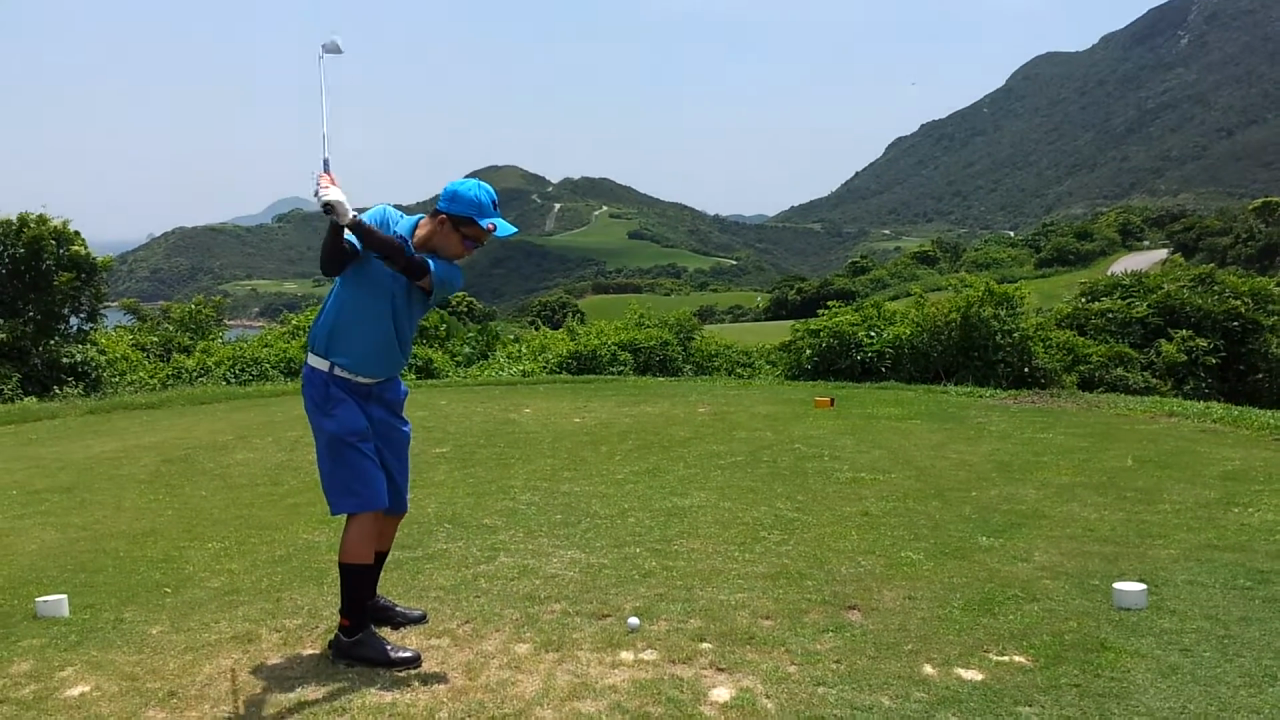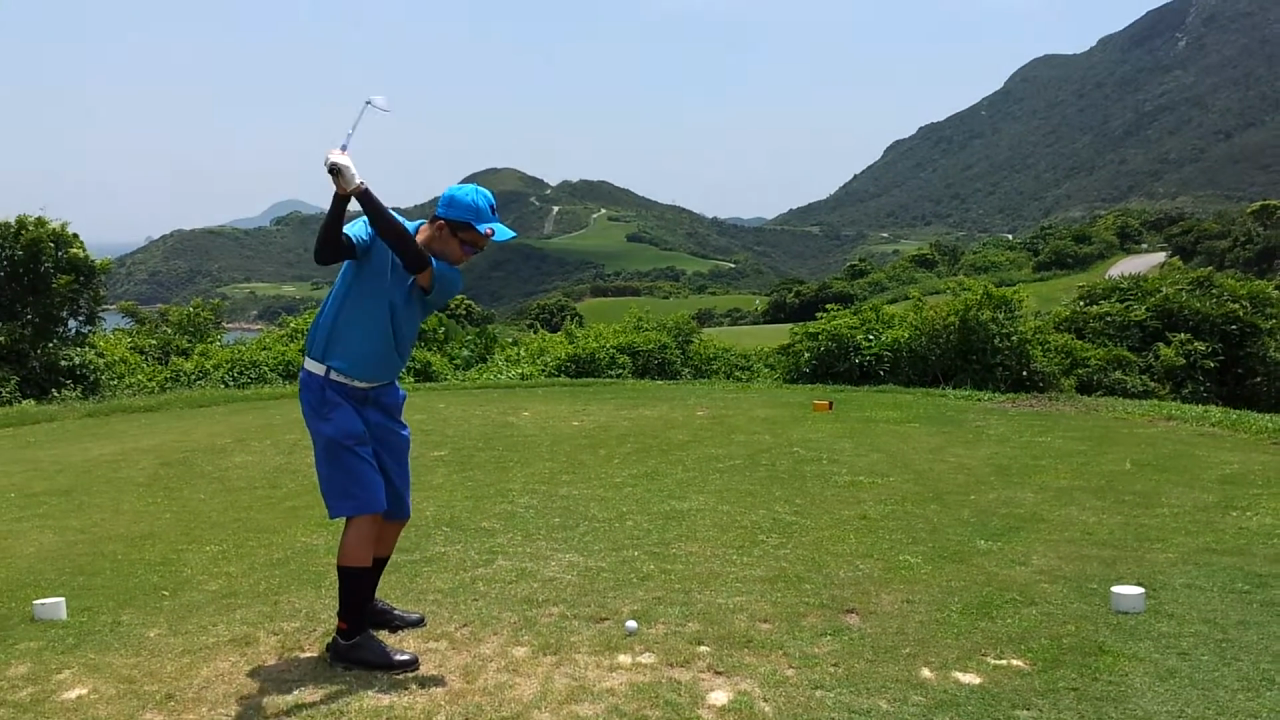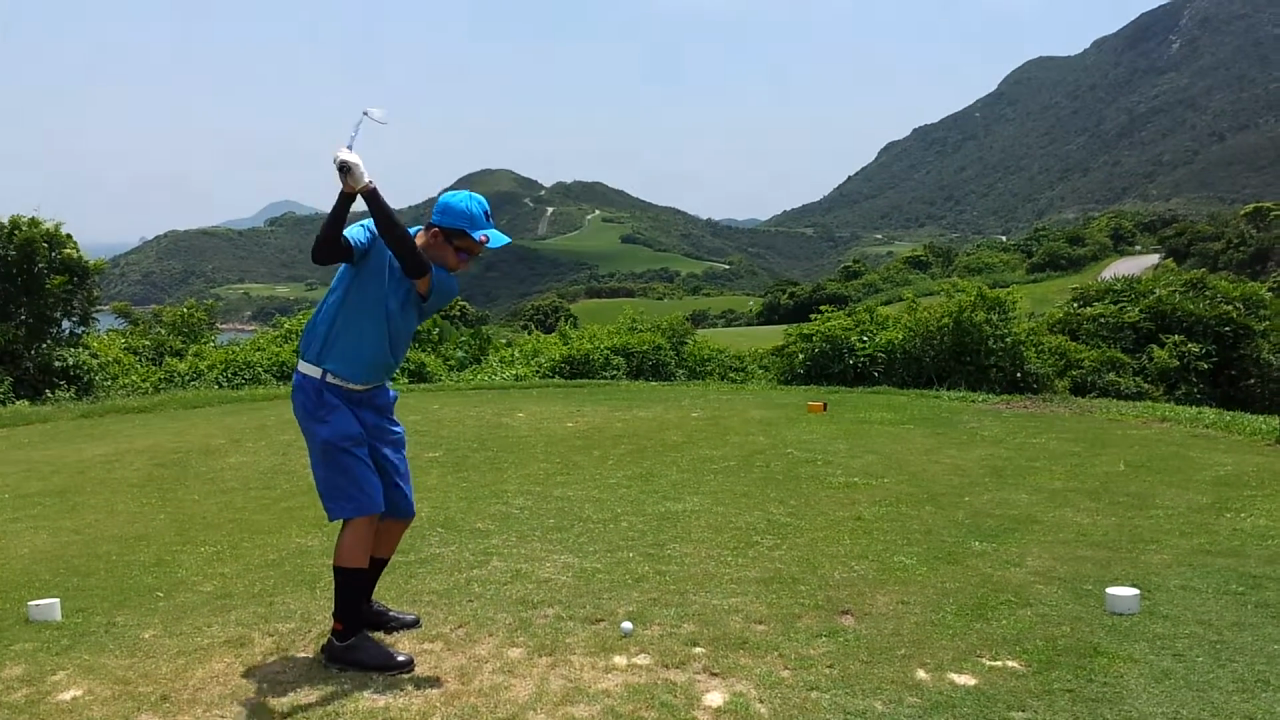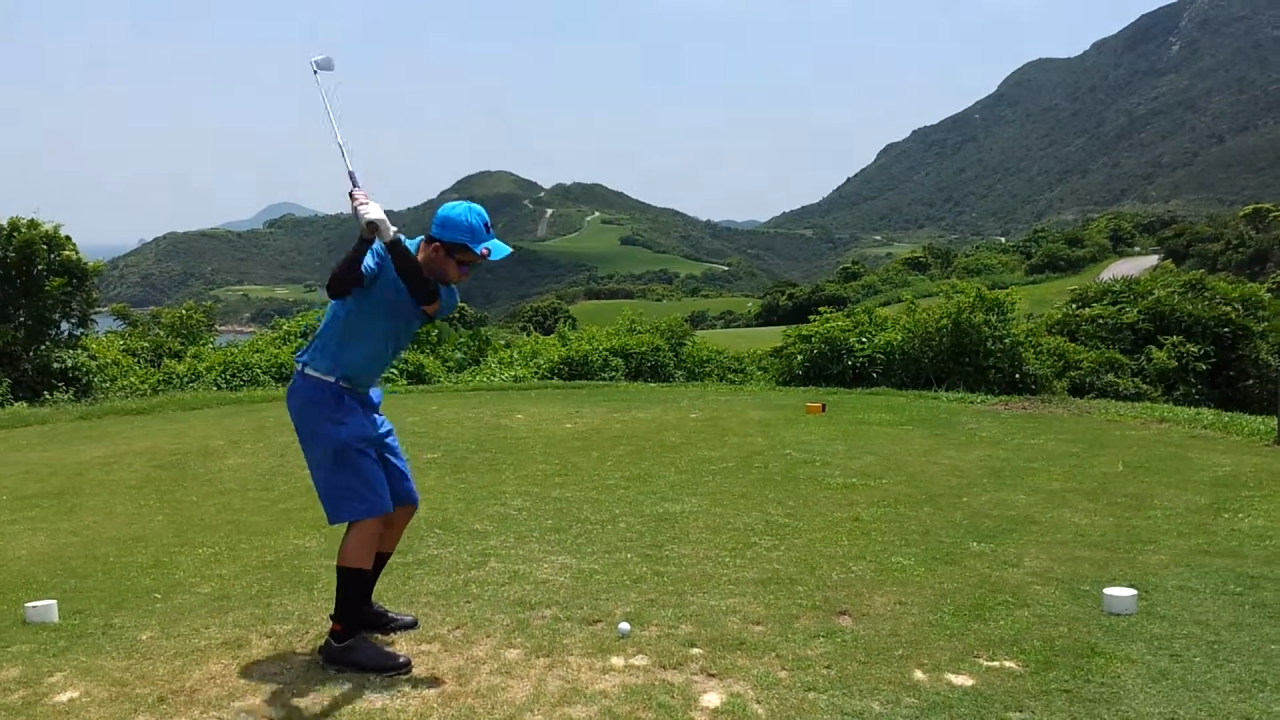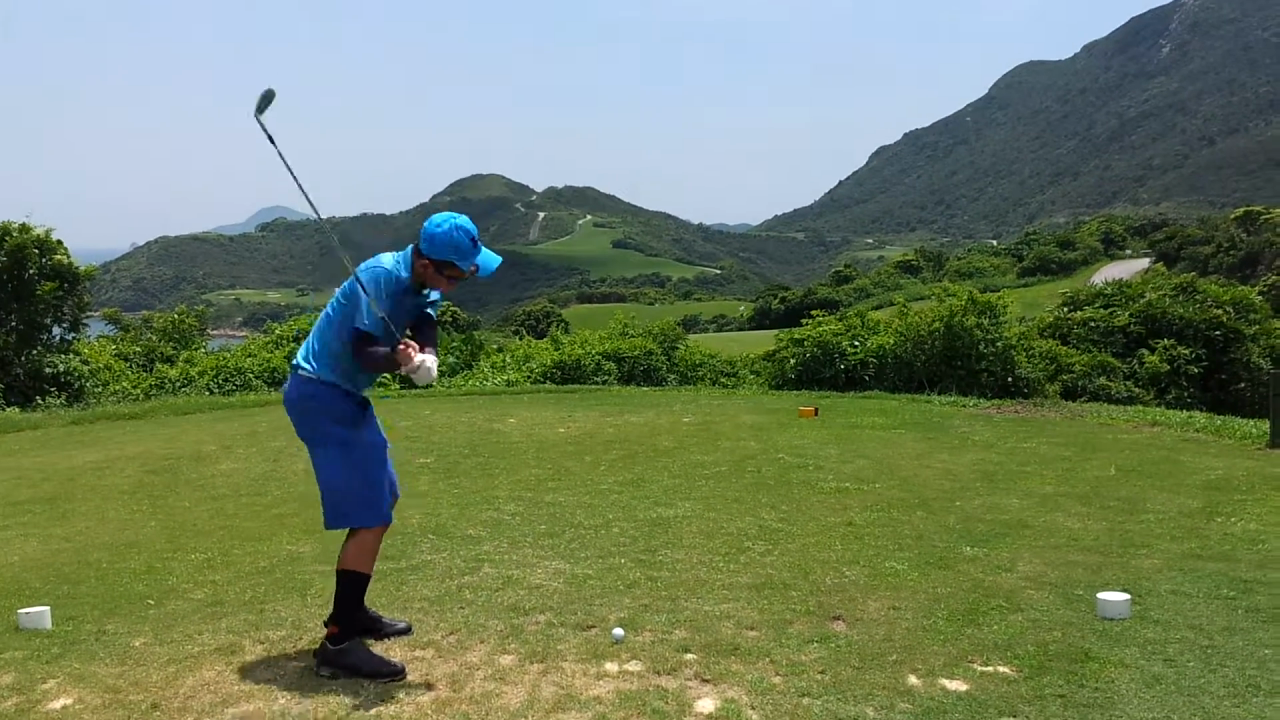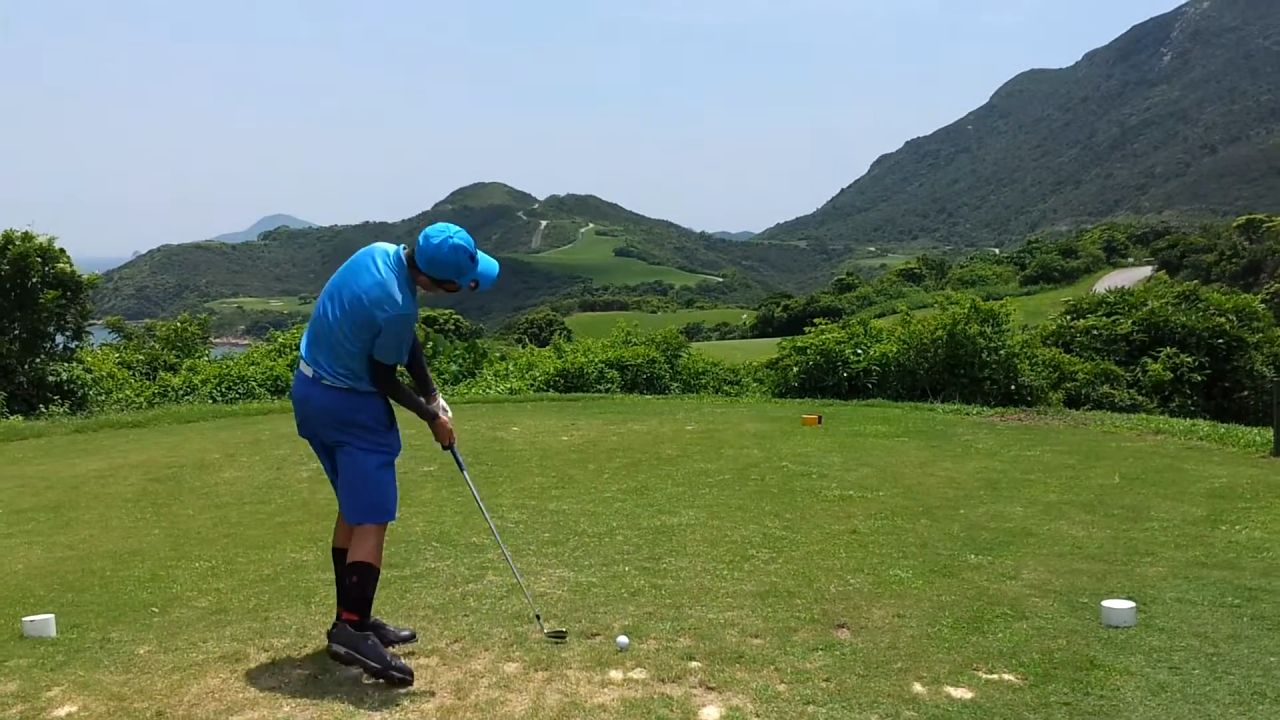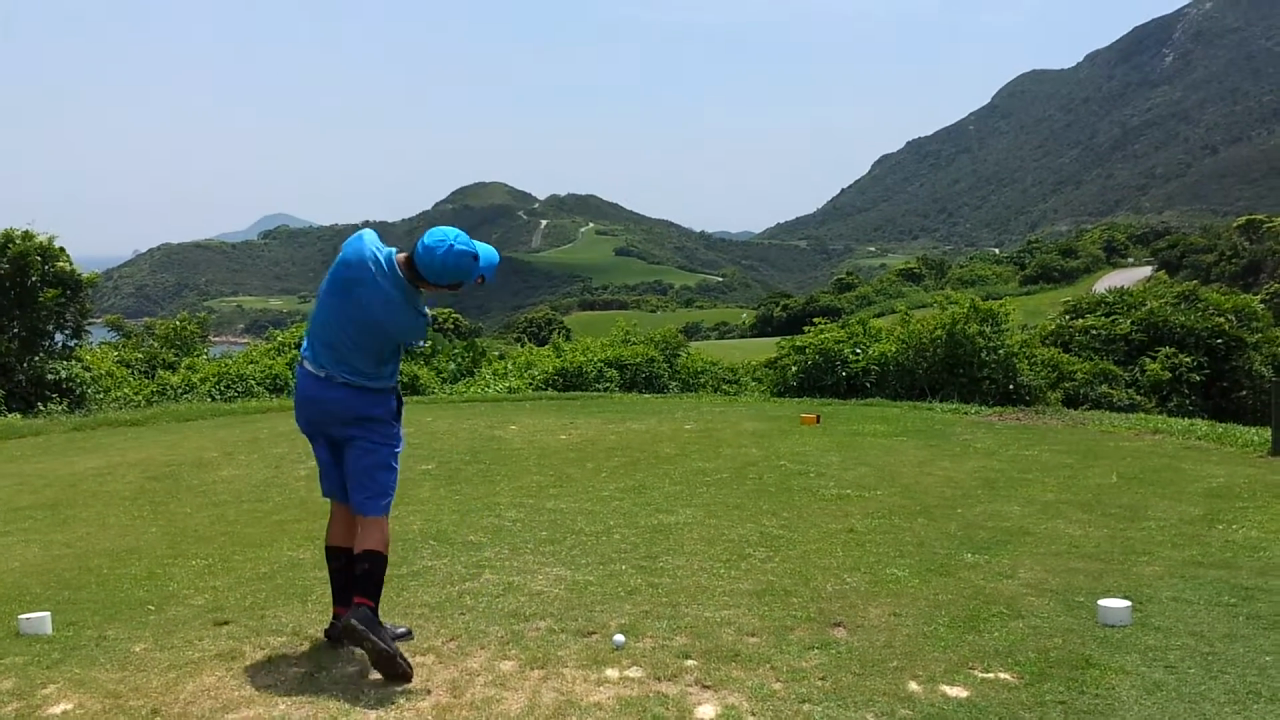
dt=0.1s
person 1, frame 1
left shoulder: (446, 273)
right shoulder: (383, 221)
left elbow: (411, 265)
right elbow: (332, 264)
left wrist: (352, 217)
right wrist: (340, 216)
left hip: (383, 390)
right hip: (333, 385)
left knee: (391, 507)
right knee: (368, 507)
left ankle: (365, 602)
right ankle: (351, 634)
person 1, frame 2
left shoulder: (446, 279)
right shoulder: (376, 226)
left elbow: (411, 255)
right elbow: (325, 253)
left wrist: (358, 189)
right wrist: (342, 198)
left hip: (380, 396)
right hip: (331, 389)
left knee: (393, 512)
right knee: (366, 508)
left ankle: (364, 602)
right ankle: (350, 634)
person 1, frame 3
left shoulder: (441, 284)
right shoulder: (373, 231)
left elbow: (415, 268)
right elbow: (323, 255)
left wrist: (370, 189)
right wrist: (348, 194)
left hip: (373, 398)
right hip: (324, 393)
left knee: (397, 513)
right knee: (363, 509)
left ankle: (359, 603)
right ankle: (345, 637)
person 1, frame 4
left shoulder: (443, 294)
right shoulder: (380, 252)
left elbow: (422, 294)
right elbow: (338, 287)
left wrist: (388, 236)
right wrist: (371, 235)
left hip: (358, 395)
right hip: (321, 393)
left knee: (401, 505)
right knee: (369, 512)
left ankle: (358, 607)
right ankle: (344, 637)
person 1, frame 5
left shoulder: (421, 288)
right shoulder: (382, 279)
left elbow: (424, 338)
right elbow: (362, 356)
left wrist: (421, 360)
right wrist: (399, 355)
left hip: (318, 391)
right hip: (329, 400)
left knee: (368, 503)
right knee: (369, 518)
left ankle: (349, 615)
right ankle: (339, 644)
person 1, frame 6
left shoulder: (381, 253)
right shoulder: (394, 308)
right elbow: (387, 380)
left wrist: (433, 397)
right wrist: (431, 416)
left hip: (315, 392)
right hip: (349, 404)
left knee: (358, 506)
right knee: (371, 517)
left ankle: (352, 618)
right ankle: (352, 631)
person 1, frame 7
left shoulder: (363, 244)
right shoulder: (412, 319)
left hip: (313, 388)
right hip: (367, 405)
left knee: (343, 503)
right knee: (371, 512)
left ankle: (344, 617)
right ankle: (362, 613)
